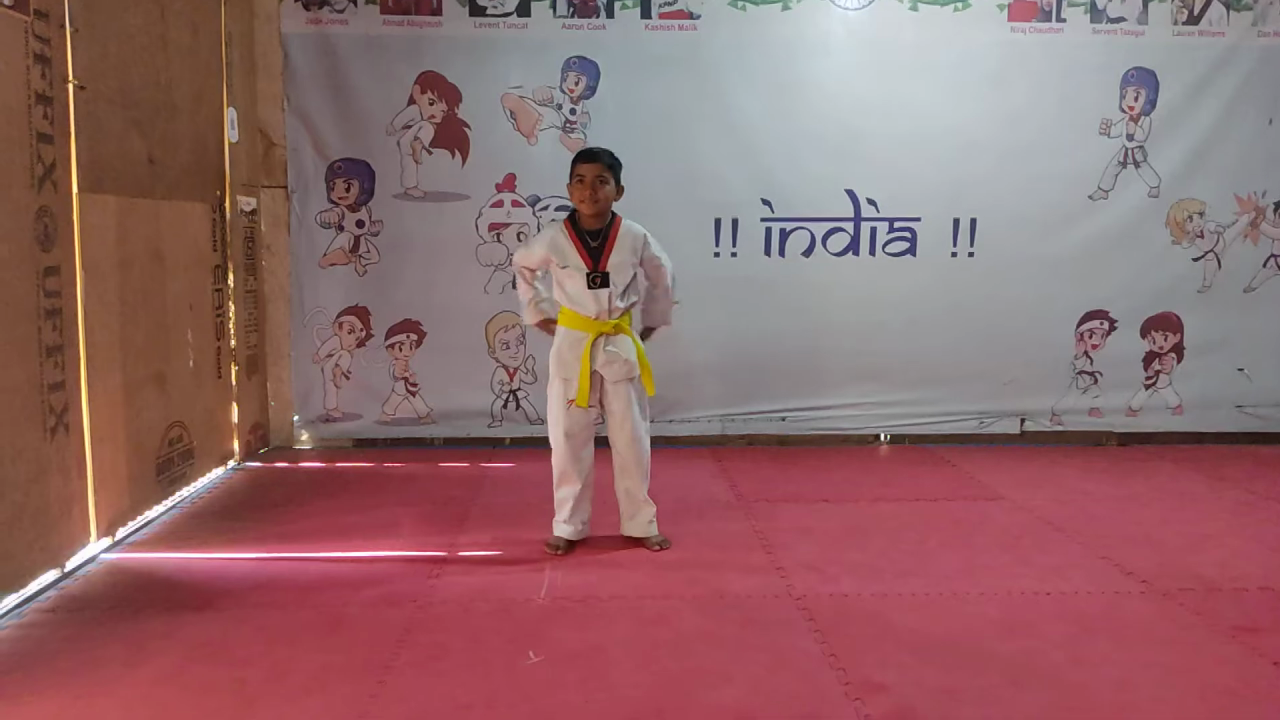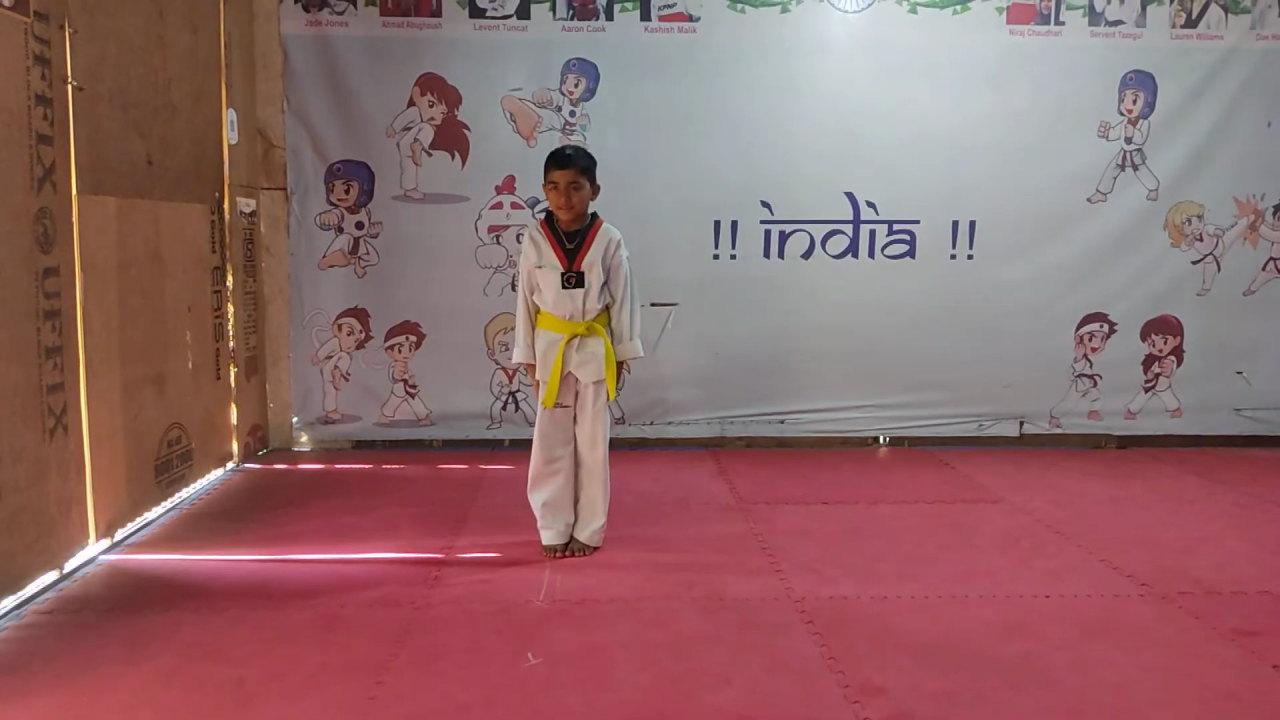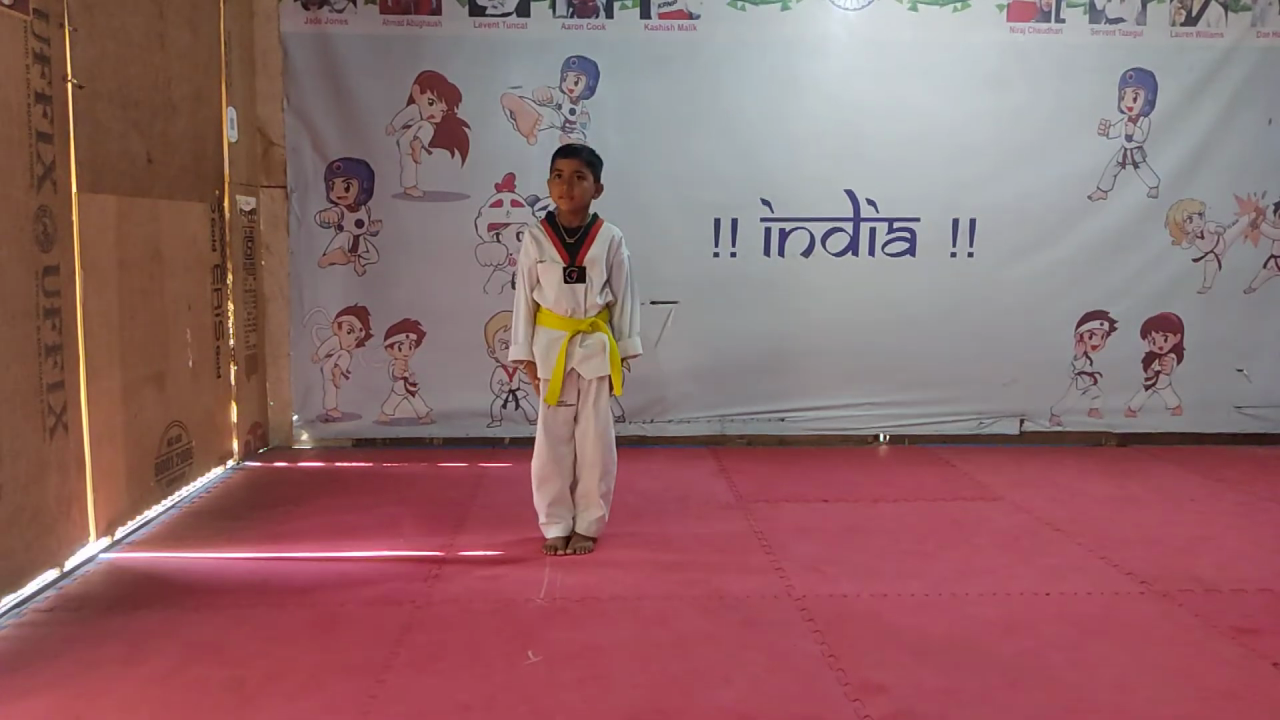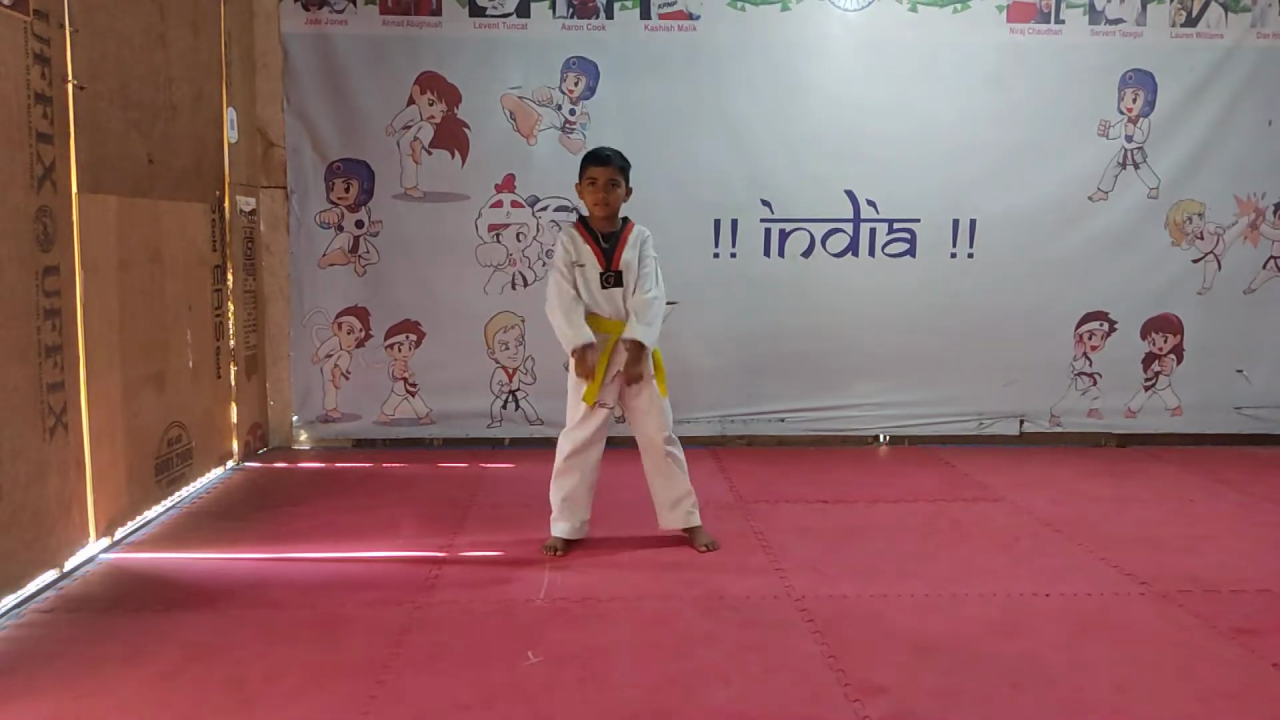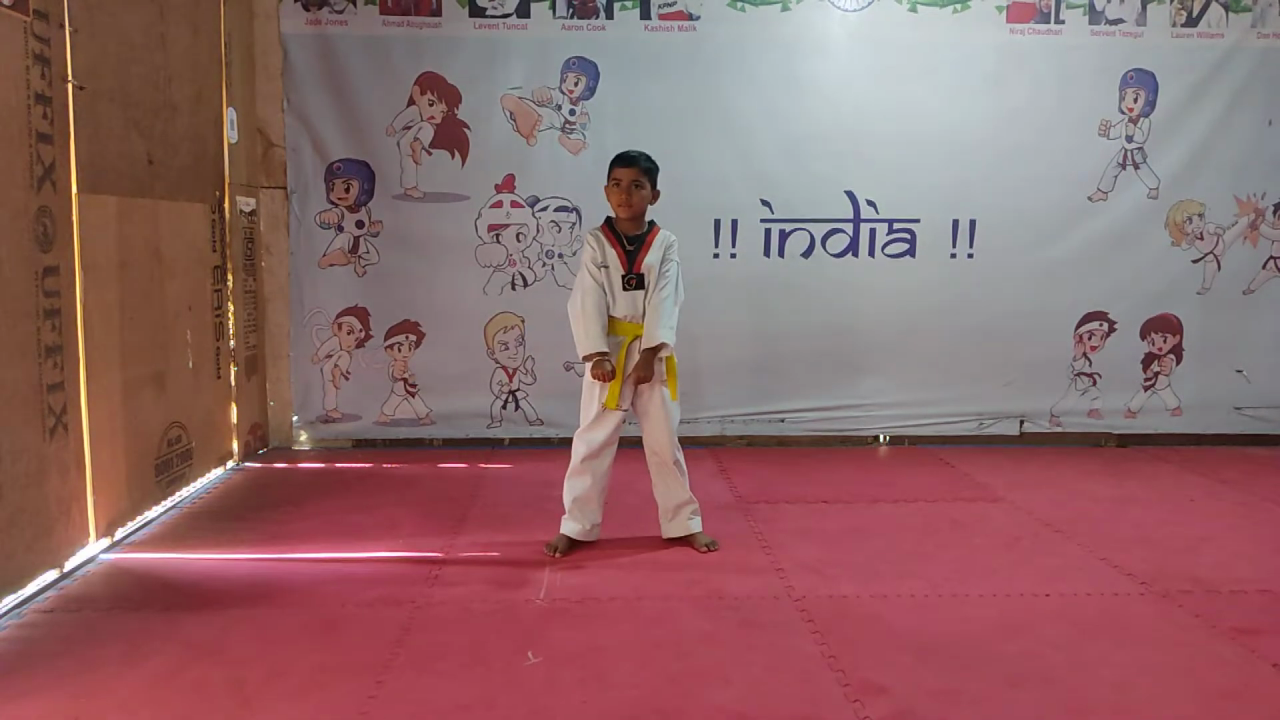
dt=1s
person 1, frame 1
left shoulder: (635, 237)
right shoulder: (553, 239)
left elbow: (662, 278)
right elbow: (522, 267)
left wrist: (652, 321)
right wrist: (538, 313)
left hip: (619, 347)
right hip: (572, 347)
left knee: (632, 440)
right knee: (568, 441)
left ankle: (641, 524)
right ankle: (568, 526)
person 1, frame 2
left shoulder: (610, 241)
right shoulder: (535, 241)
left elbow: (623, 301)
right elbow: (525, 301)
left wrist: (620, 358)
right wrist: (529, 359)
left hip: (594, 350)
right hip: (551, 348)
left knee: (592, 443)
right knee: (550, 444)
left ankle: (588, 531)
right ankle: (554, 531)
person 1, frame 3
left shoulder: (610, 239)
right shoulder: (536, 239)
left elbow: (624, 298)
right elbow: (524, 298)
left wrist: (622, 354)
right wrist: (526, 356)
left hip: (596, 346)
right hip: (551, 346)
left knee: (595, 440)
right knee: (553, 440)
left ankle: (587, 526)
right ankle: (556, 526)
person 1, frame 4
left shoulder: (639, 237)
right shoulder: (570, 240)
left elbow: (650, 298)
right elbow: (561, 299)
left wrist: (636, 346)
right wrist: (581, 348)
left hip: (637, 347)
right hip: (592, 349)
left knee: (658, 436)
right knee: (578, 440)
left ankle: (686, 518)
right ankle: (566, 527)
person 1, frame 5
left shoulder: (665, 244)
right shoulder: (595, 242)
left elbow: (664, 304)
right elbow: (586, 303)
left wrist: (649, 354)
right wrist: (597, 355)
left hip: (652, 353)
right hip: (607, 352)
left knee: (664, 440)
right knee: (592, 441)
left ankle: (684, 523)
right ankle: (576, 525)
